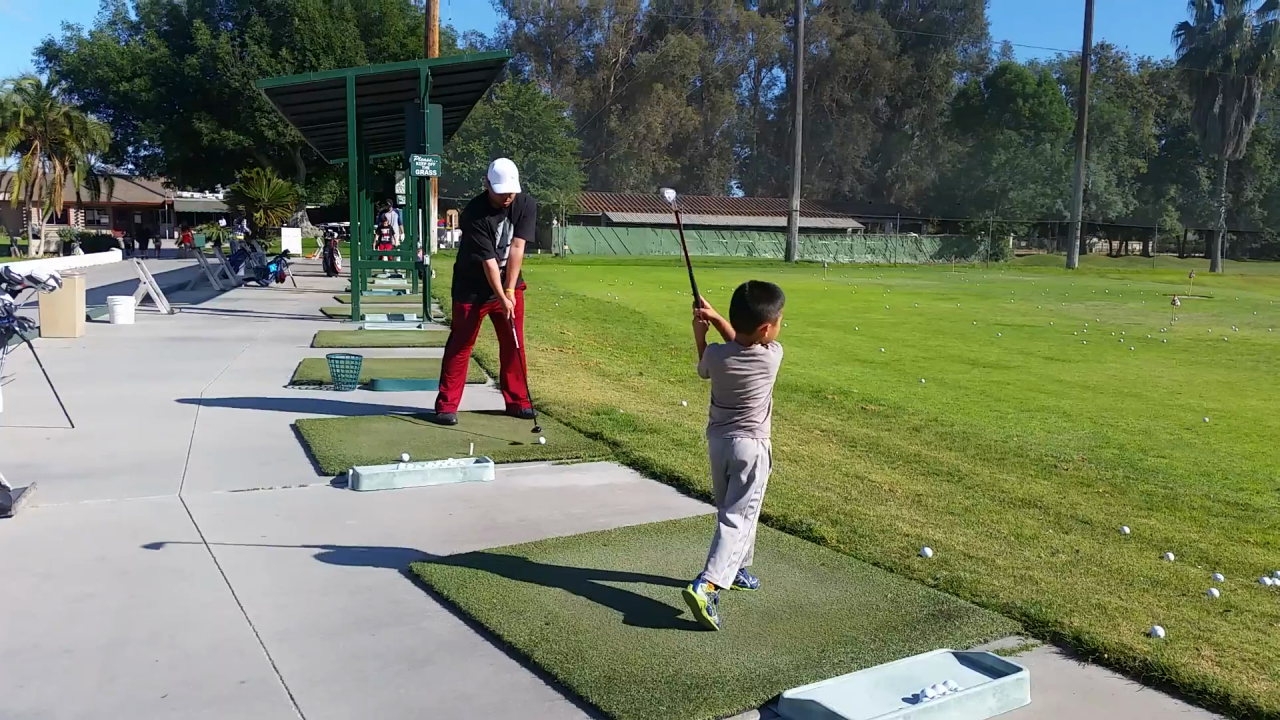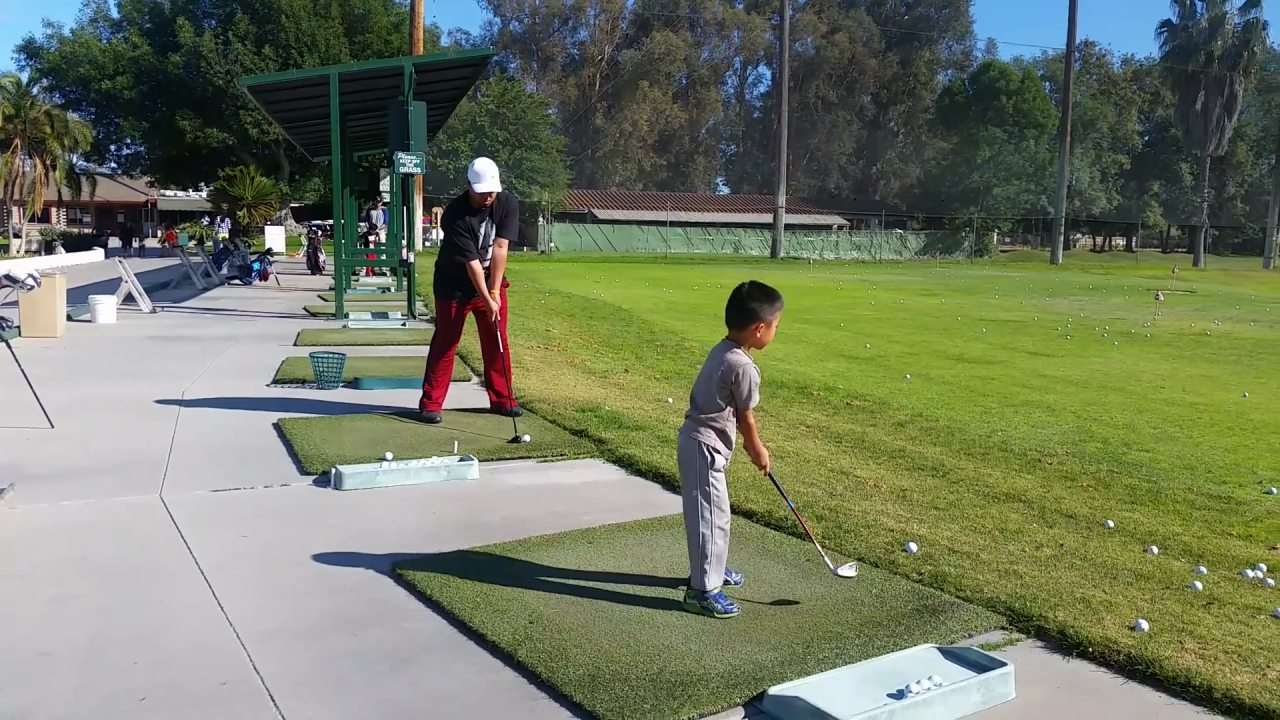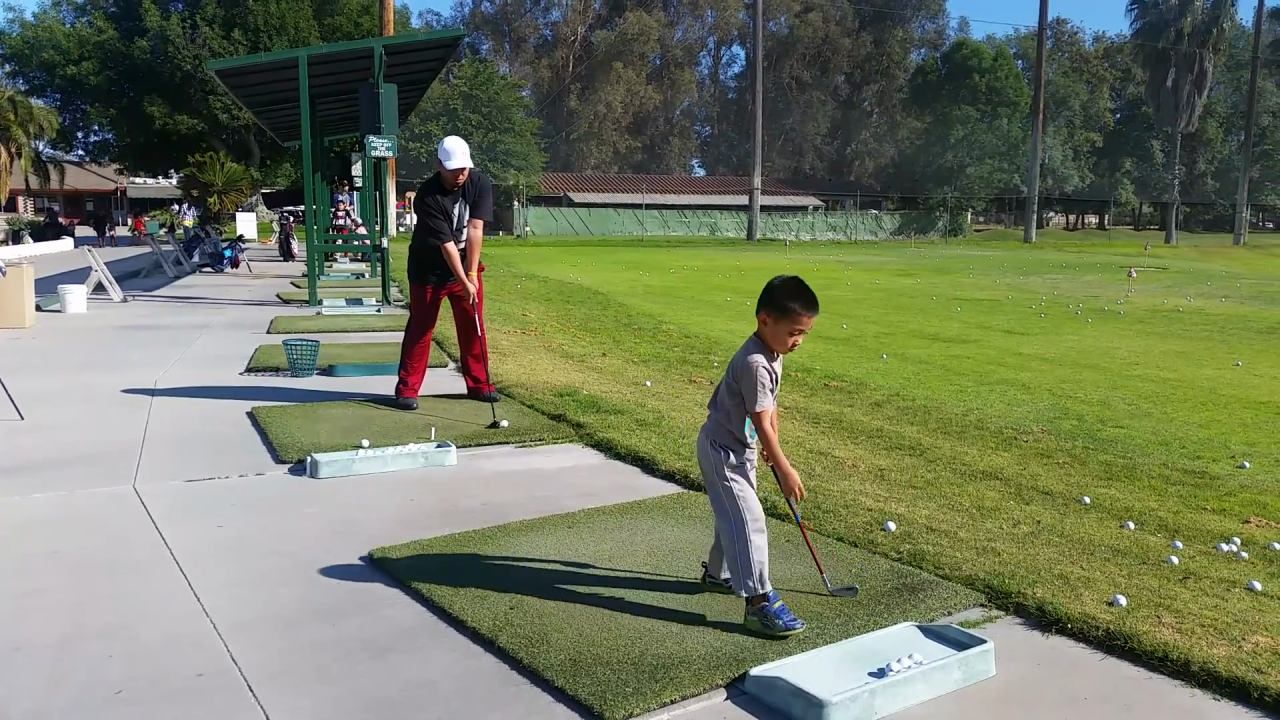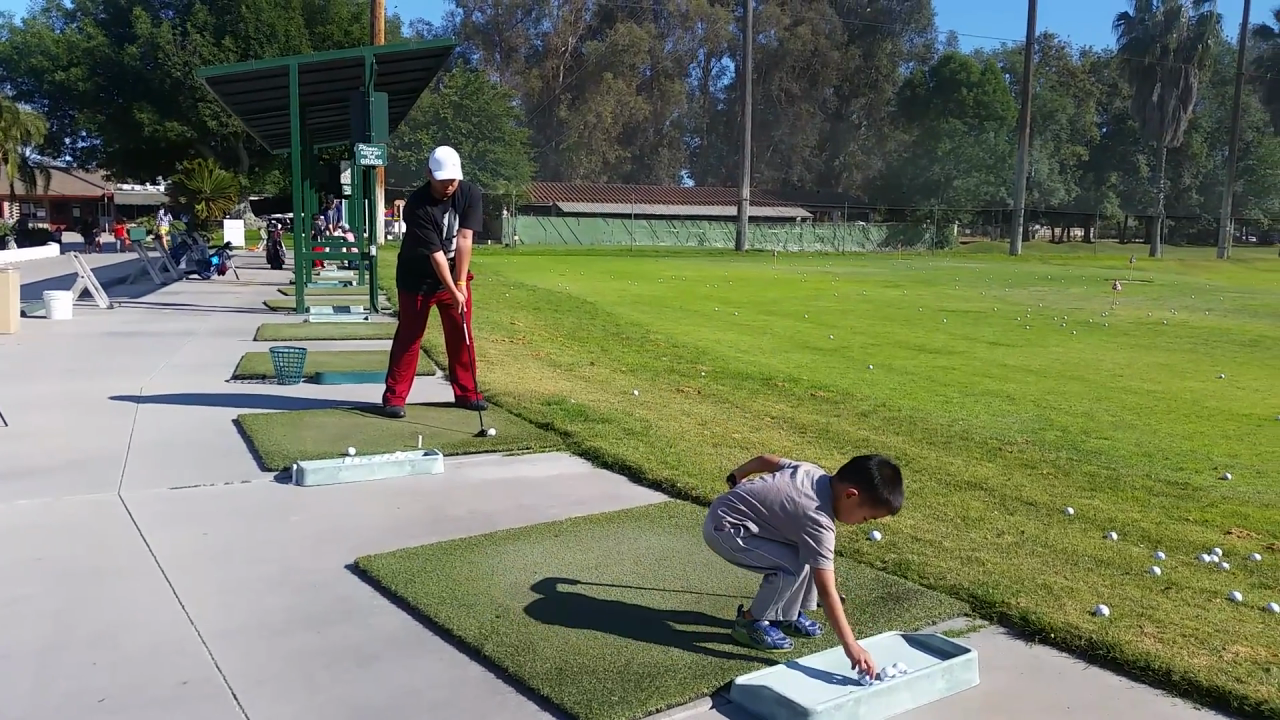
dt=1s
person 1, frame 1
left shoulder: (714, 356)
right shoulder: (773, 355)
left wrist: (700, 334)
right wrist: (717, 319)
left hip: (719, 442)
right hip: (752, 447)
left knee: (730, 511)
right knee: (739, 517)
left ankle: (732, 569)
right ankle: (707, 585)
person 1, frame 2
left shoulder: (722, 352)
right shoulder: (745, 368)
right elbow: (745, 419)
left wrist: (754, 443)
right wrist: (757, 452)
left hip: (697, 441)
right hip: (706, 448)
left knee: (714, 514)
right knee: (711, 518)
left ankle: (710, 569)
right ankle: (702, 590)
person 1, frame 3
left shoulder: (769, 353)
right shoulder: (755, 363)
left elbow: (768, 408)
right elbow: (761, 424)
left wrist: (771, 449)
right wrist: (785, 470)
left hip: (742, 446)
right hip: (723, 449)
left knee: (736, 516)
right knee: (748, 521)
left ankle: (719, 573)
right ankle: (760, 602)
person 1, frame 4
left shoulder: (815, 473)
right shoulder: (817, 521)
left elbow: (765, 460)
right elbow: (827, 590)
left wrist: (736, 479)
right wrist: (851, 646)
left hip: (731, 510)
right hip: (724, 529)
left knee: (807, 556)
right knee: (793, 568)
left ankle: (787, 613)
right ankle: (751, 622)
person 2, frame 1
left shoulder: (526, 205)
right shoulder: (474, 214)
left elbow: (517, 248)
right elbow: (488, 260)
left wrist: (510, 290)
right wrist: (501, 297)
left hip: (509, 285)
right hip: (472, 288)
left knee: (514, 344)
right knee: (460, 344)
left ankle: (517, 400)
right ankle: (446, 404)
person 2, frame 2
left shoulder: (508, 204)
right shoulder: (455, 215)
left elbow: (500, 249)
right elbow: (471, 261)
left wrist: (495, 292)
right wrist: (486, 299)
left hip: (492, 282)
right hip: (454, 286)
left knee: (497, 341)
right knee: (444, 342)
left ankle: (501, 398)
right ankle: (431, 402)
person 2, frame 3
left shoulder: (480, 184)
right shoulder: (427, 196)
left elbow: (475, 229)
right elbow: (446, 243)
left wrist: (472, 274)
right wrist: (464, 281)
left hip: (467, 266)
right hip: (429, 270)
left knee: (473, 326)
right knee: (420, 328)
left ankle: (478, 384)
right ankle: (407, 389)
person 2, frame 4
left shoulder: (470, 194)
right shoulder: (417, 205)
left elbow: (464, 239)
right elbow: (435, 253)
left wrist: (461, 282)
right wrist: (452, 290)
left hip: (455, 274)
right hip: (417, 278)
left knee: (461, 333)
right knee: (409, 336)
left ankle: (466, 392)
right ankle: (394, 396)
